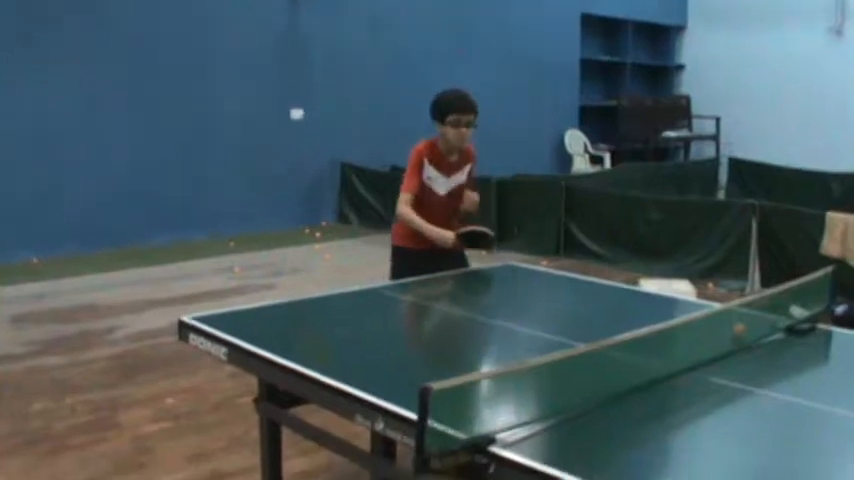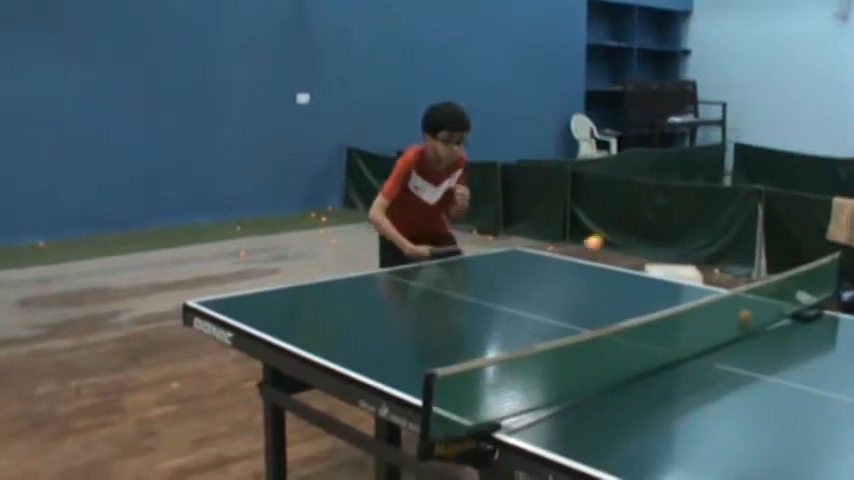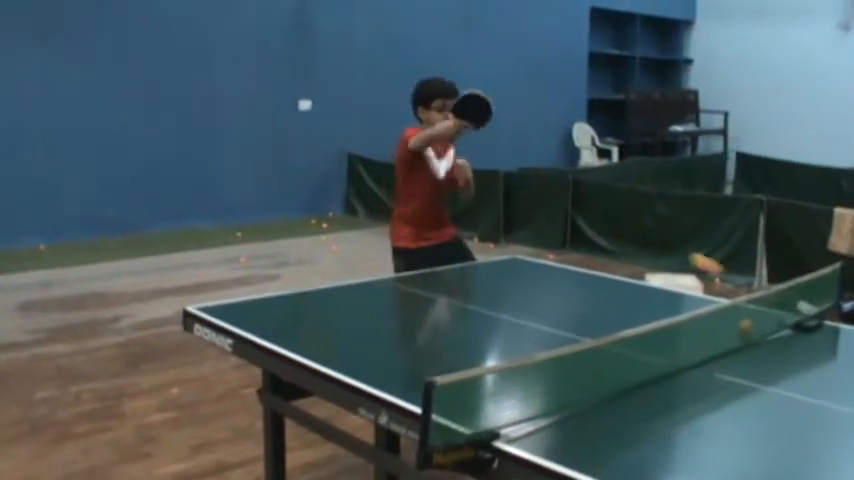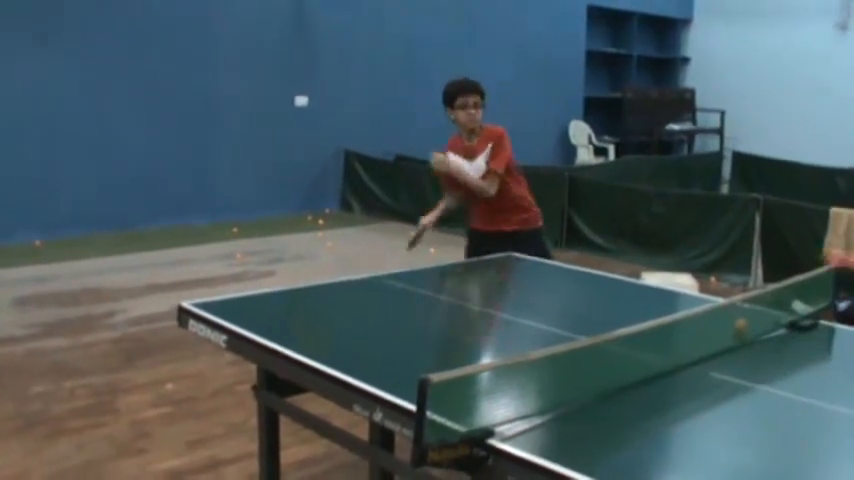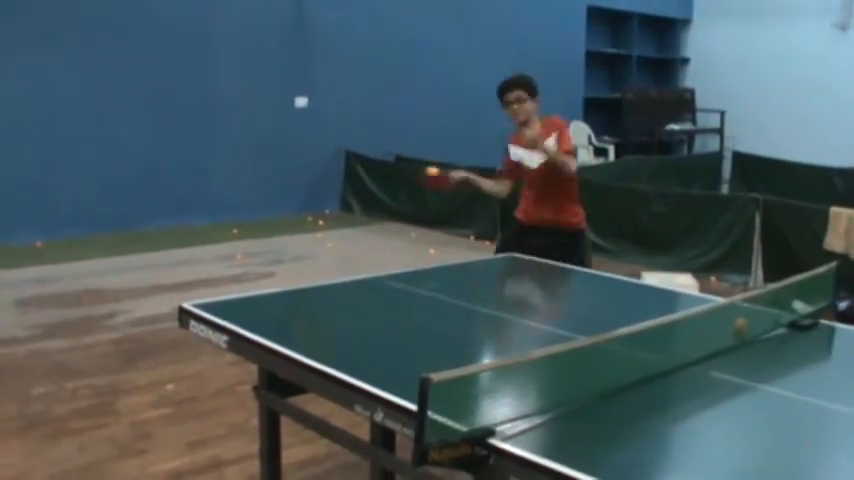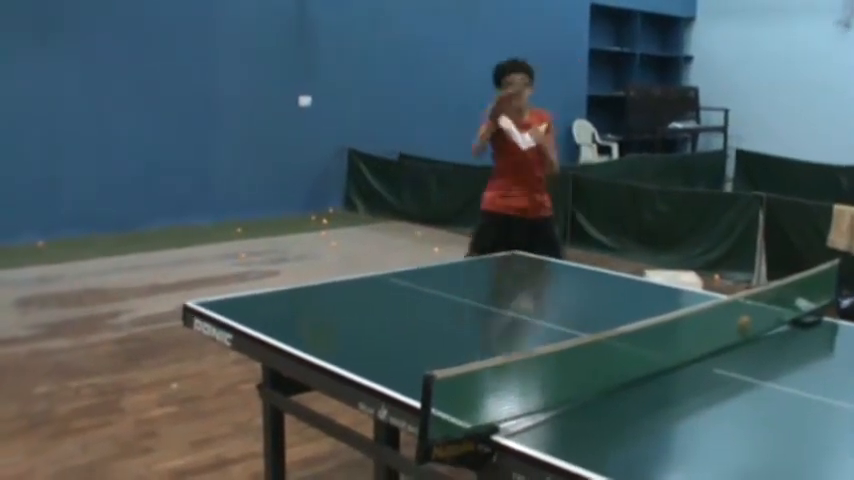
dt=0.4s
person 1, frame 1
left shoulder: (469, 156)
right shoulder: (422, 153)
left elbow: (459, 209)
right elbow: (402, 209)
left wrist: (469, 206)
right wrist: (435, 233)
left hip: (448, 244)
right hip: (410, 245)
person 1, frame 2
left shoulder: (459, 162)
right shoulder: (411, 161)
left elbow: (453, 211)
right elbow: (375, 213)
left wrist: (461, 205)
right wrist: (408, 247)
left hip: (437, 234)
right hip: (398, 237)
person 1, frame 3
left shoulder: (450, 143)
right shoulder: (412, 136)
left elbow: (466, 194)
right elbow: (416, 143)
left wrist: (466, 177)
right wrist: (452, 126)
left hip: (445, 235)
right hip: (410, 240)
person 1, frame 4
left shoulder: (497, 137)
right shoulder: (453, 148)
left elbow: (488, 189)
right elbow: (456, 195)
left wrist: (451, 169)
right wrist: (434, 215)
left hip: (522, 224)
right hip: (483, 228)
person 1, frame 5
left shoulder: (557, 127)
right shoulder: (514, 143)
left elbow: (570, 169)
right elbow: (502, 190)
left wrist: (542, 146)
right wrist: (469, 177)
left hip: (566, 222)
right hip: (526, 221)
person 1, frame 6
left shoulder: (543, 120)
right shoulder: (497, 121)
left elbow: (552, 169)
right elbow: (477, 150)
left wrist: (545, 144)
right wrist: (493, 119)
left hip: (538, 209)
right hip: (499, 208)
